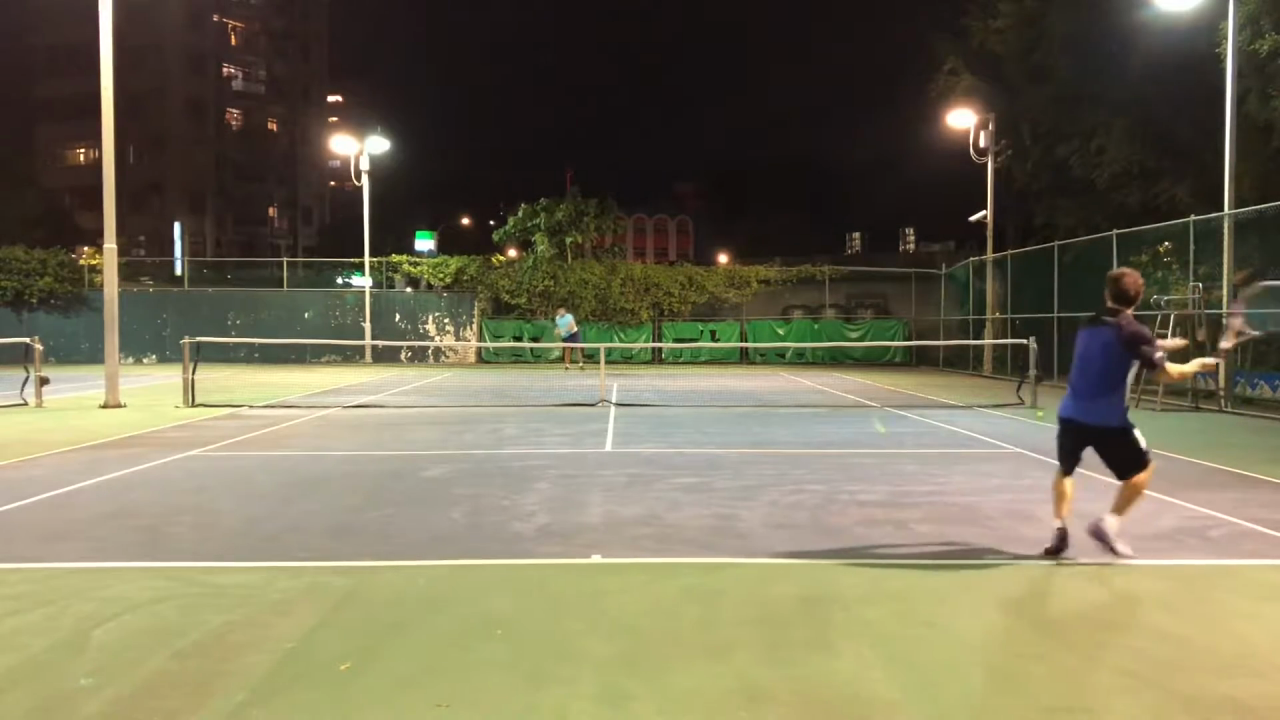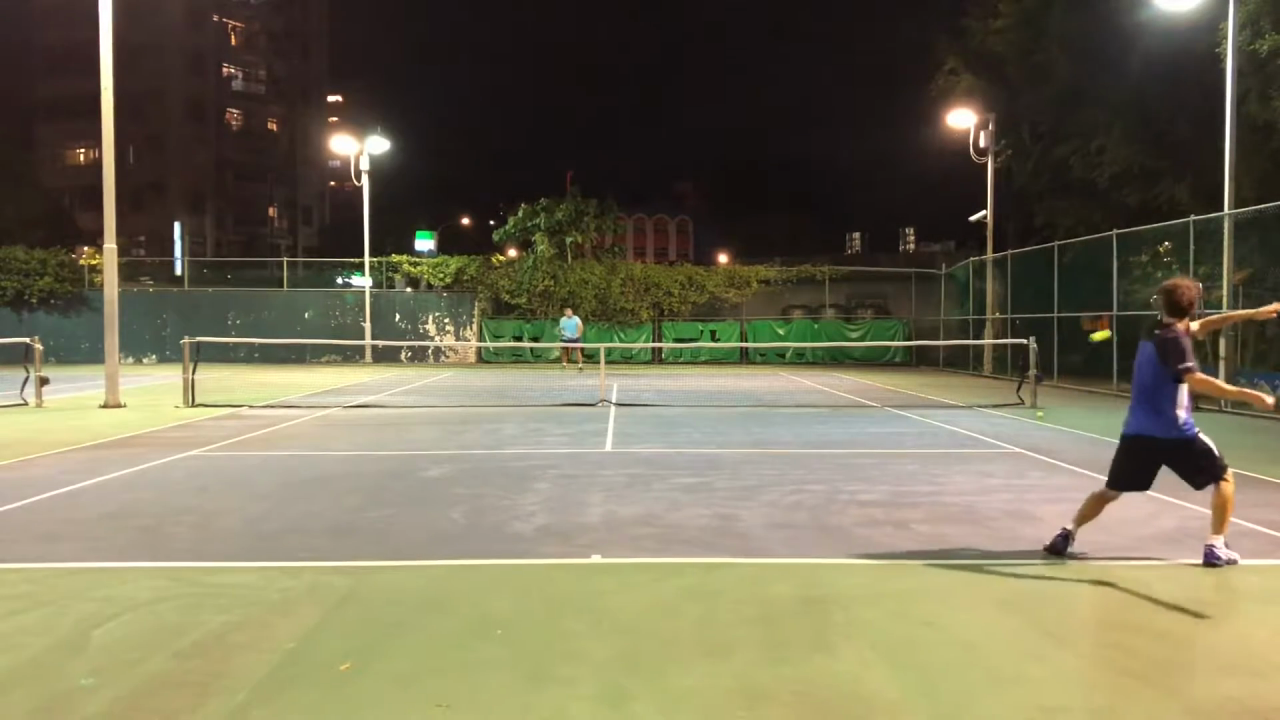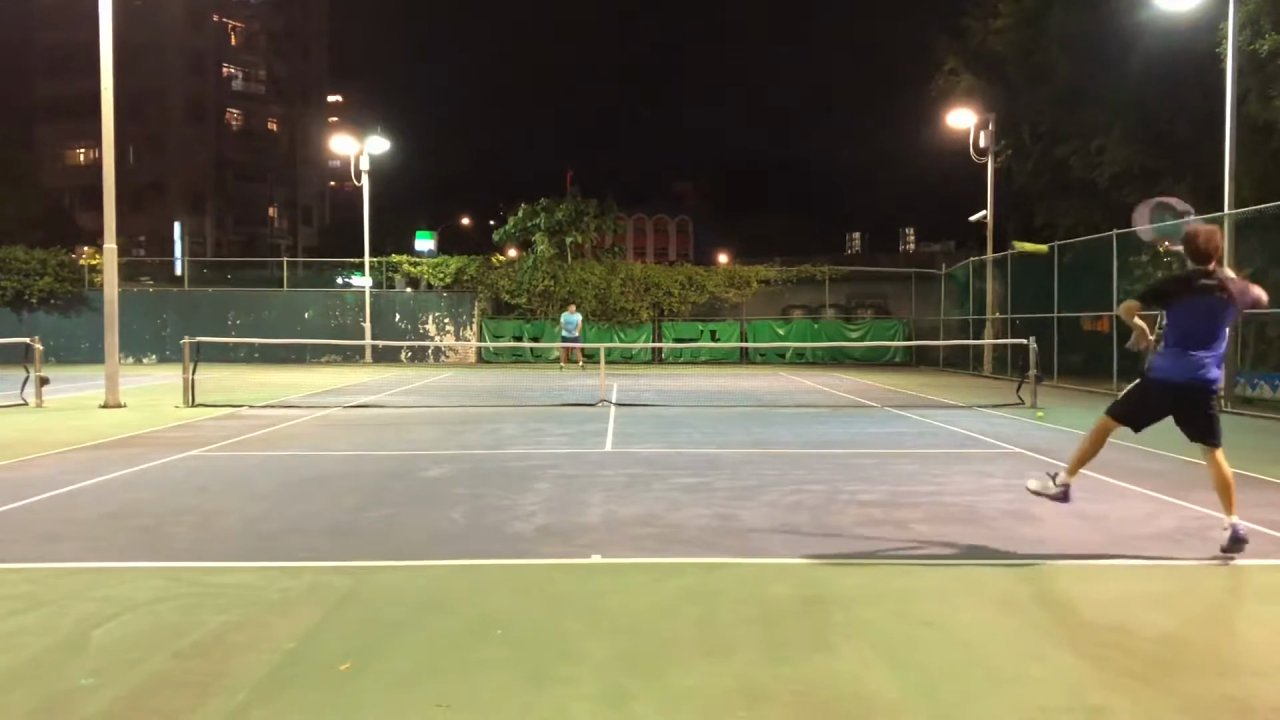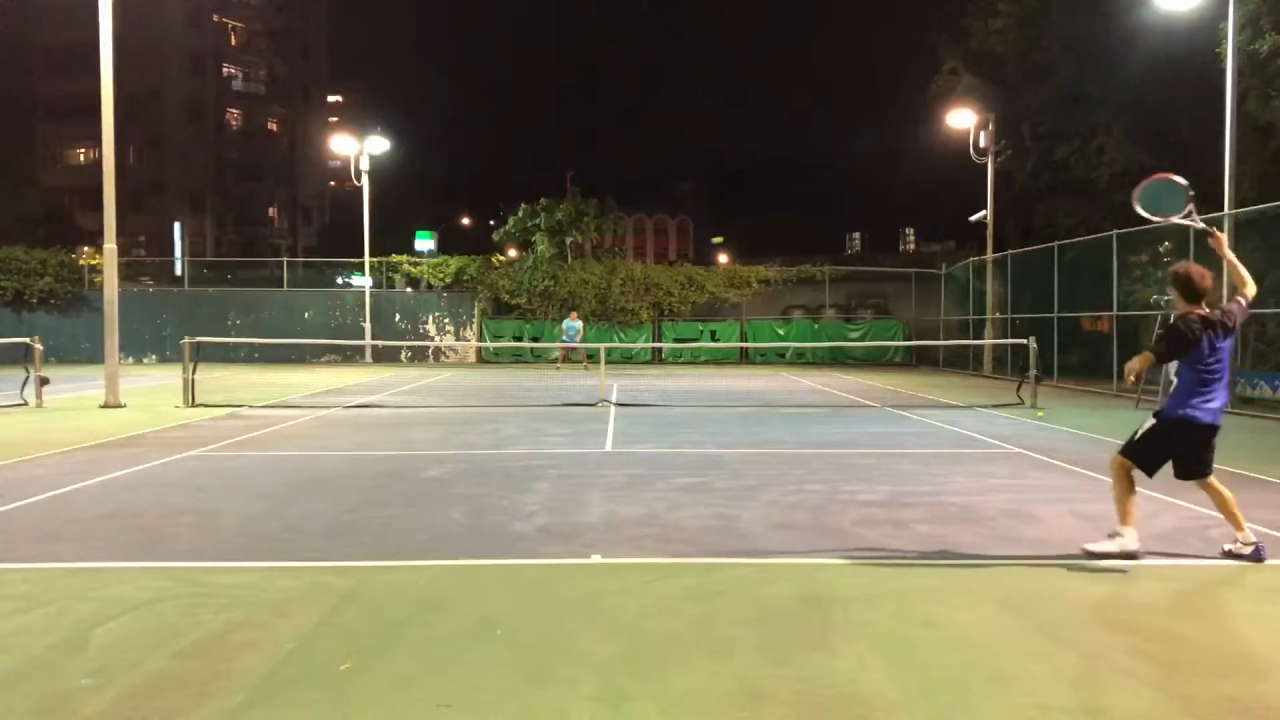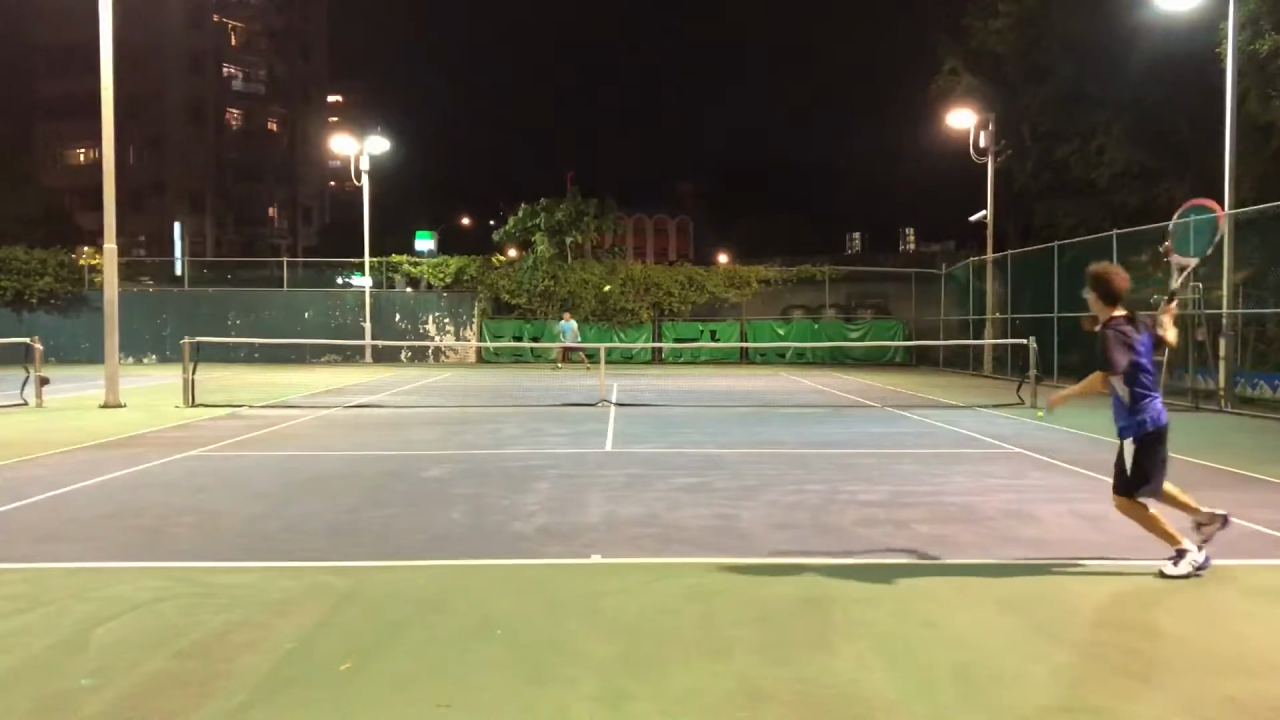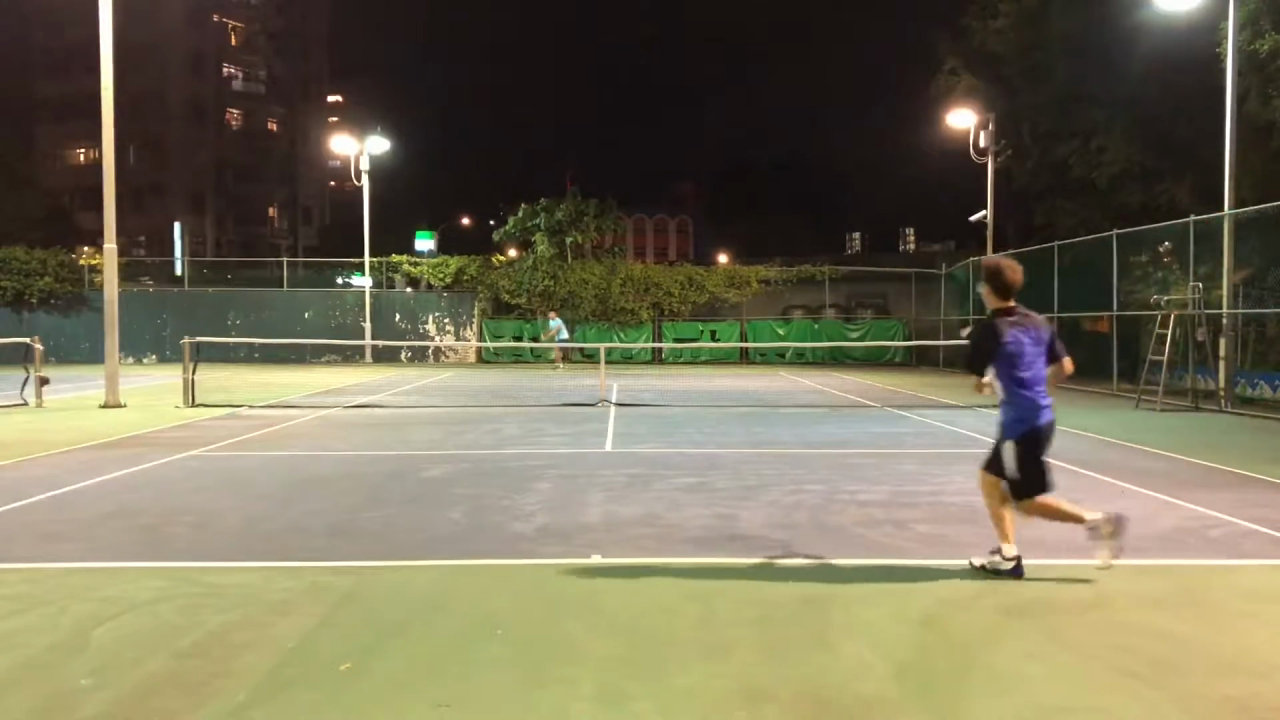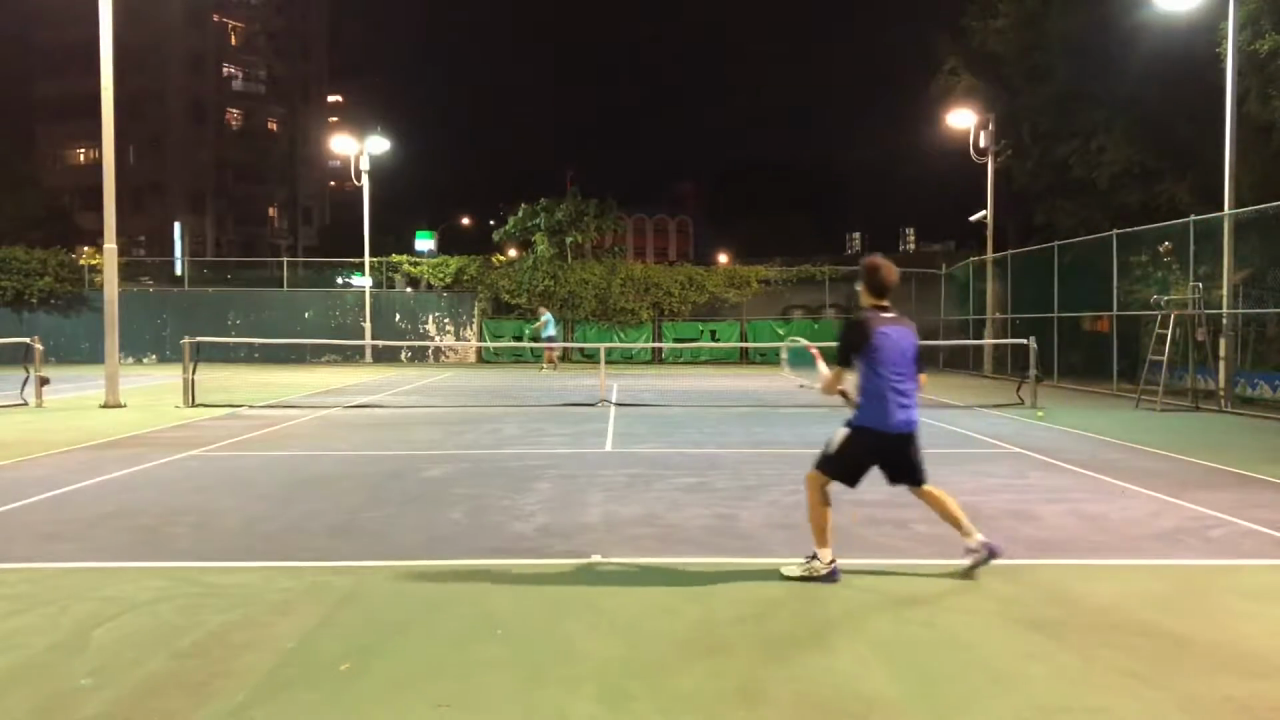
dt=0.3s
person 1, frame 1
left shoulder: (1089, 325)
right shoulder: (1134, 332)
right elbow: (1167, 374)
left wrist: (1159, 345)
right wrist: (1198, 364)
left hip: (1070, 415)
right hip: (1105, 420)
left knee: (1064, 473)
right knee: (1142, 471)
left ankle: (1059, 528)
right ankle: (1108, 523)
person 1, frame 2
left shoulder: (1156, 332)
right shoulder: (1175, 340)
left elbow: (1197, 326)
right elbow: (1195, 381)
left wrist: (1252, 314)
right wrist: (1249, 396)
left hip: (1138, 431)
right hip: (1175, 433)
left knee: (1110, 490)
right knee: (1223, 479)
left ankle: (1067, 534)
right ankle: (1216, 545)
person 1, frame 3
left shoulder: (1175, 285)
right shoulder: (1231, 290)
left elbow: (1125, 309)
right elbow: (1262, 297)
left wrist: (1139, 326)
right wrist: (1231, 276)
left hip: (1165, 376)
right hip: (1203, 385)
left knee: (1105, 424)
right knee: (1213, 454)
left ankle: (1062, 482)
right ankle: (1234, 525)
person 1, frame 4
left shoulder: (1182, 329)
right shoulder: (1227, 320)
left elbow: (1142, 363)
right elbow: (1249, 289)
left wrist: (1130, 368)
right wrist: (1225, 251)
left hip: (1178, 418)
right hip: (1209, 420)
left knee: (1121, 465)
right knee: (1204, 480)
left ankle: (1125, 535)
right ankle: (1248, 542)
person 1, frame 5
left shoulder: (1112, 334)
right shoulder: (1141, 324)
left elbow: (1104, 377)
right elbow: (1170, 339)
left wrist: (1065, 395)
right wrist: (1168, 318)
left hip: (1139, 425)
right hip: (1151, 419)
left knee: (1125, 500)
right knee: (1148, 485)
left ankle: (1190, 551)
right ankle: (1207, 516)
person 1, frame 6
left shoulder: (987, 330)
right shoulder: (1036, 323)
left elbow: (977, 380)
right elbow: (1066, 368)
left wrist: (983, 383)
left hip: (1022, 424)
right hip: (1038, 420)
left knee: (1028, 502)
right knee: (989, 480)
left ankle: (1098, 522)
right ankle: (1007, 555)
person 1, frame 7
left shoulder: (859, 323)
right shoulder: (908, 328)
left elbow: (835, 379)
right elbow: (919, 381)
left wrist: (830, 385)
left hip: (871, 423)
right hip: (905, 423)
left knee: (816, 480)
right knee: (919, 486)
left ankle: (823, 559)
right ankle: (976, 543)
